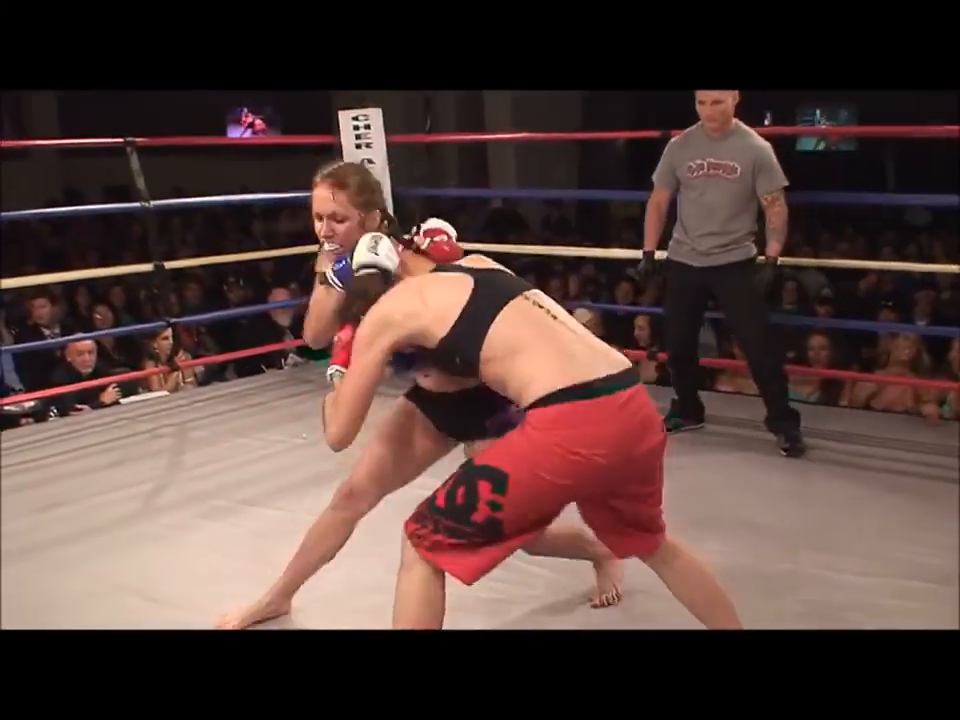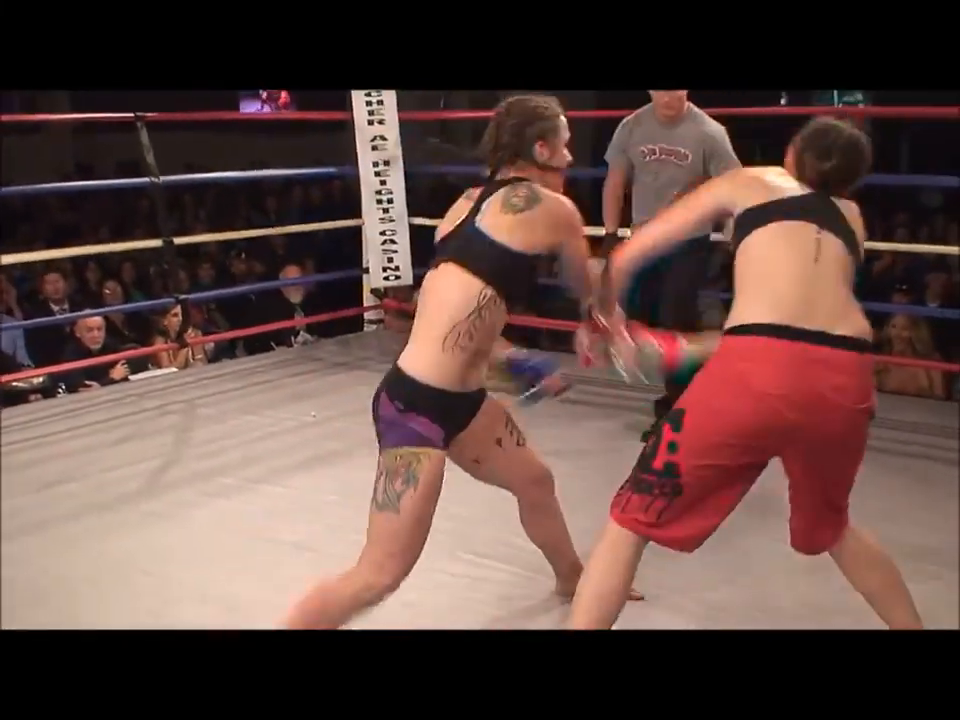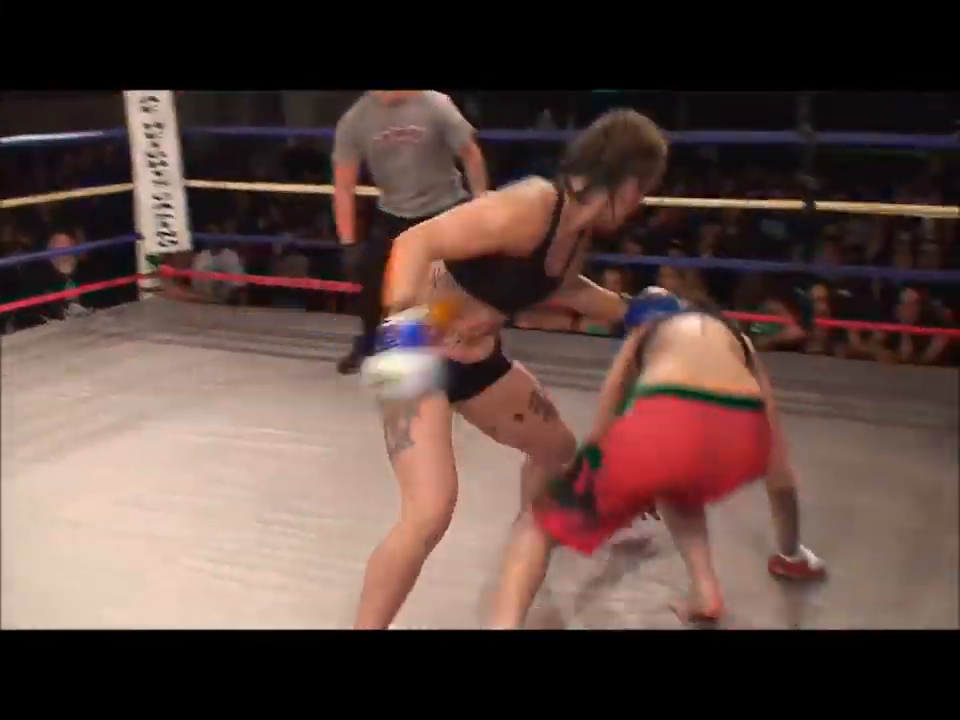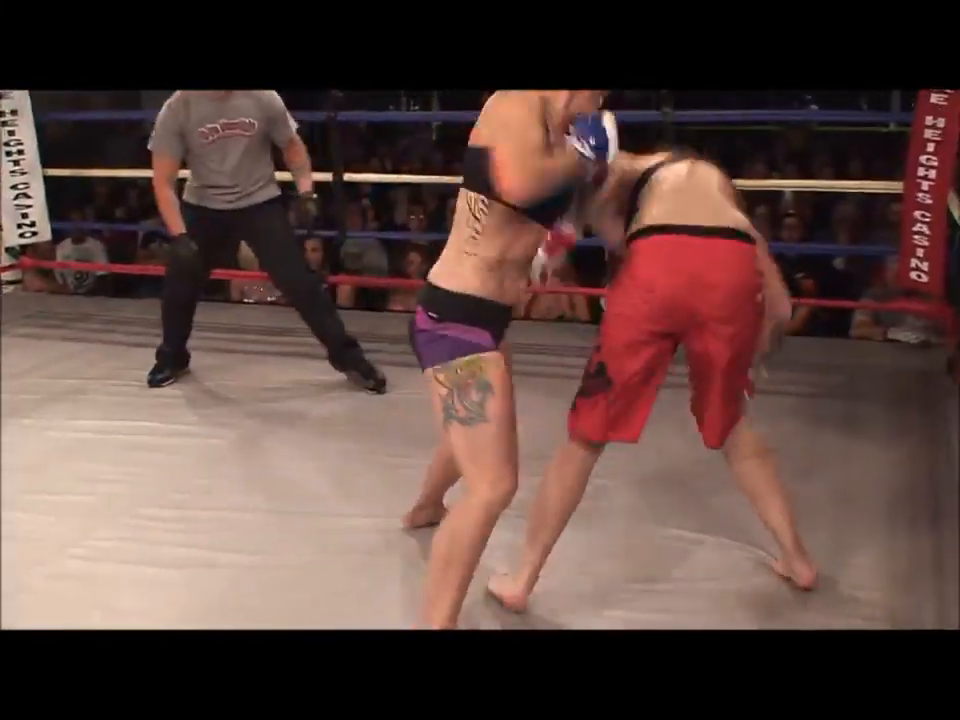
dt=0.7s
person 1, frame 1
left shoulder: (418, 257)
right shoulder: (336, 258)
right elbow: (317, 330)
right wrist: (336, 277)
left hip: (486, 399)
right hip: (430, 399)
right knee: (351, 496)
left ankle: (603, 555)
right ankle: (276, 598)
person 1, frame 2
left shoulder: (473, 201)
right shoulder: (551, 206)
right elbow: (589, 290)
left wrist: (518, 358)
left hip: (456, 397)
right hip: (417, 404)
left knee: (536, 482)
right knee: (380, 576)
left ankle: (570, 578)
right ankle: (284, 624)
person 1, frame 3
left shoulder: (580, 223)
right shoulder: (528, 209)
right elbow: (417, 242)
left wrist: (628, 311)
right wrist: (407, 327)
left hip: (479, 361)
right hip: (417, 358)
left knee: (556, 445)
right knee: (430, 513)
person 1, frame 4
left shoulder: (567, 156)
right shoulder: (514, 103)
right elbow: (519, 186)
right wrist: (584, 146)
left hip: (479, 317)
right hip: (449, 317)
left knee: (484, 427)
right knee: (493, 487)
left ankle: (425, 508)
right ankle: (435, 624)
person 2, frame 1
left shoulder: (387, 311)
right shoulder: (478, 263)
left elbow: (338, 434)
left wrist: (336, 372)
left hip: (570, 430)
right hip: (634, 412)
left knee: (423, 550)
right knee: (651, 542)
person 2, frame 2
left shoulder: (747, 181)
right shoulder: (852, 221)
left elbow: (626, 257)
left wrist: (608, 311)
left hip: (759, 370)
right hip: (846, 378)
left knee: (628, 524)
right knee: (830, 527)
person 2, frame 3
left shoulder: (647, 330)
left elbow: (600, 434)
right elbow: (781, 475)
right wrist: (790, 554)
left hip: (664, 430)
right hip: (742, 439)
left knee: (541, 524)
right ankle: (706, 589)
person 2, frame 4
left shoulder: (633, 170)
right shoulder: (724, 186)
left elbow: (610, 184)
right elbow: (780, 308)
right wrist: (742, 365)
left hip: (659, 265)
right hip: (734, 267)
left knee: (589, 428)
right knee: (728, 423)
left ankle: (523, 579)
right ankle: (796, 557)
person 3, frame 1
left shoulder: (755, 149)
right shoulder: (679, 146)
left elbow: (776, 207)
right elbow: (658, 201)
left wrist: (771, 260)
right wrist: (648, 252)
left hip: (735, 262)
right hip: (683, 261)
left knee: (758, 345)
right knee: (678, 343)
left ankle: (784, 421)
right ankle: (688, 410)
person 3, frame 2
left shoulder: (709, 133)
right shoulder: (631, 127)
right elbow: (615, 182)
right wrist: (610, 235)
left hip: (688, 242)
left knee: (676, 324)
right knee: (640, 321)
left ankle: (674, 405)
right ankle: (678, 384)
person 3, frame 3
left shoulder: (435, 106)
right shoulder: (354, 121)
left elbow: (469, 152)
right elbow: (343, 186)
right wrist: (348, 243)
left hip: (444, 209)
right hip: (394, 214)
right knee: (372, 281)
right ankle: (368, 345)
person 3, frame 4
left shoulder: (263, 99)
right shoulder: (176, 110)
left elbow: (293, 147)
right elbow: (163, 180)
left wrist: (306, 195)
right wrist: (180, 236)
left hip: (261, 203)
right hip: (203, 208)
left knee: (299, 282)
right knee: (179, 285)
left ankle: (348, 357)
right ankle: (172, 358)
